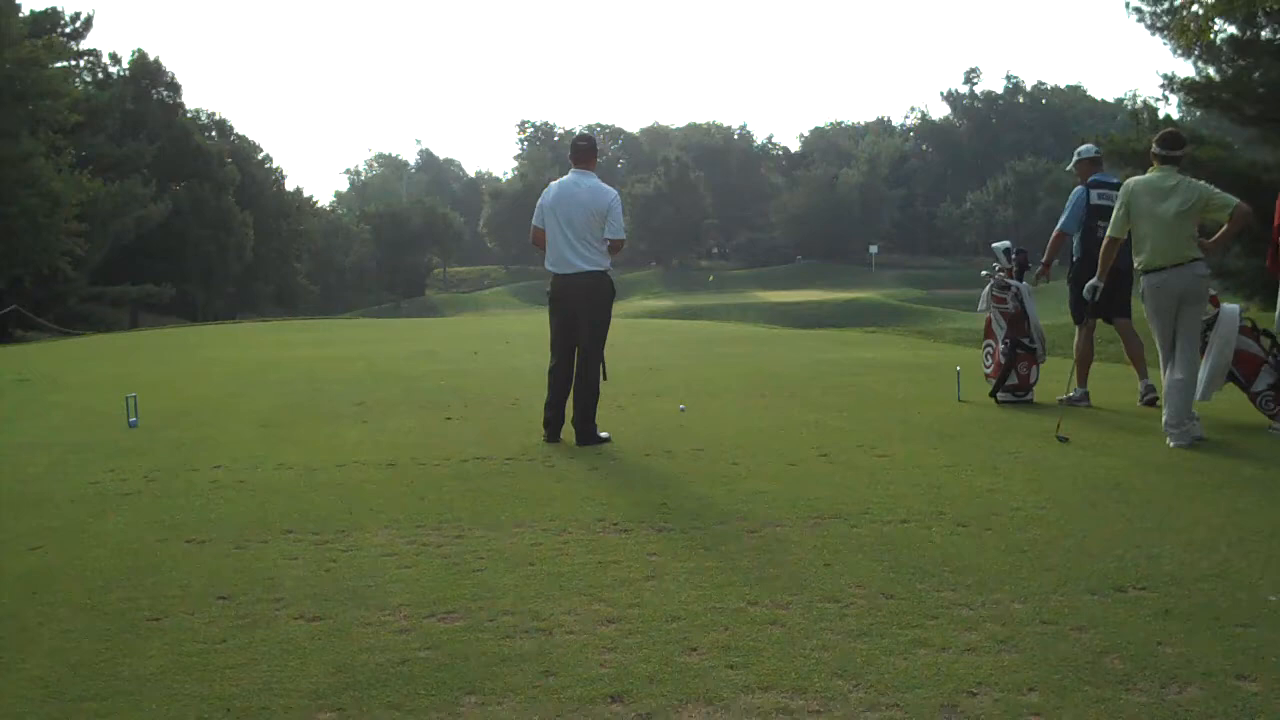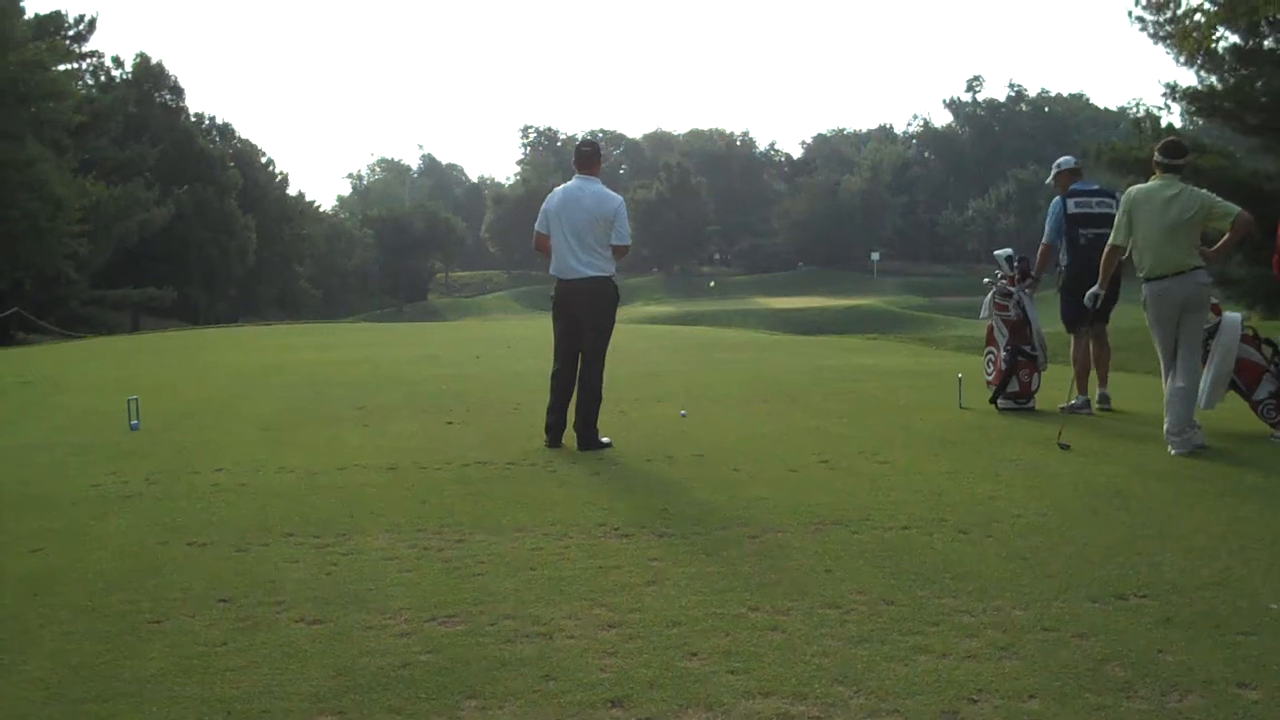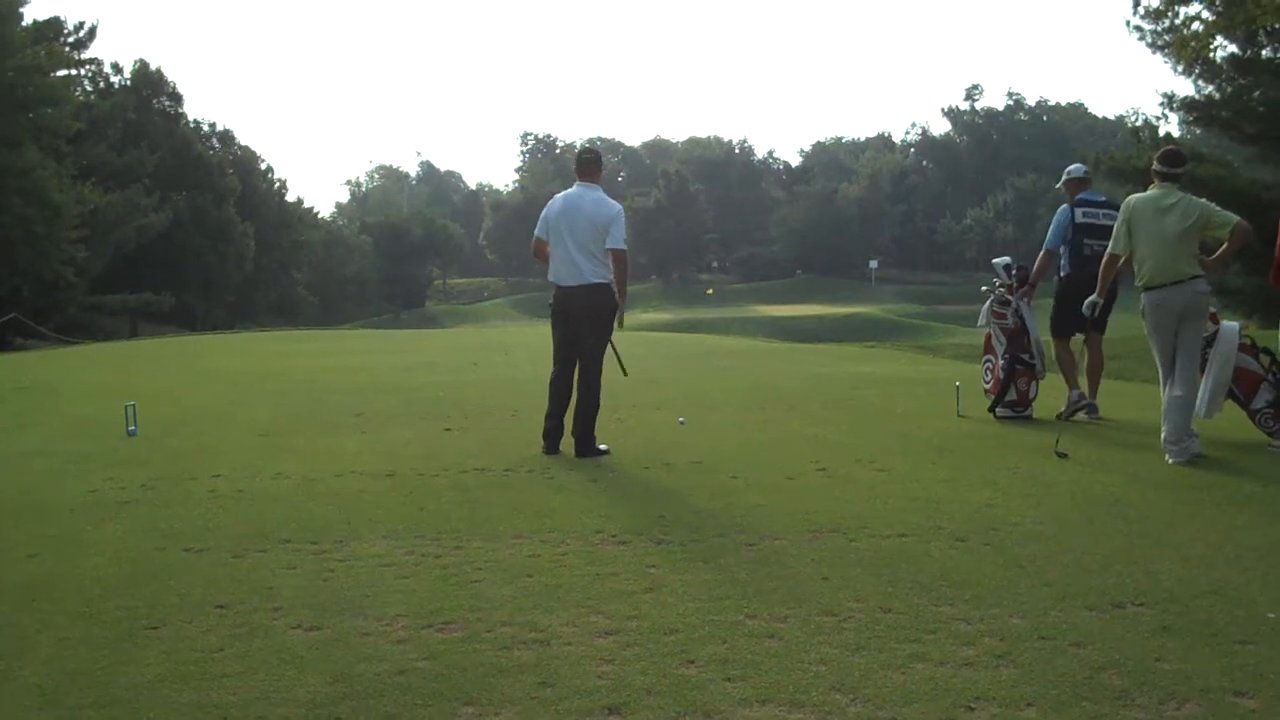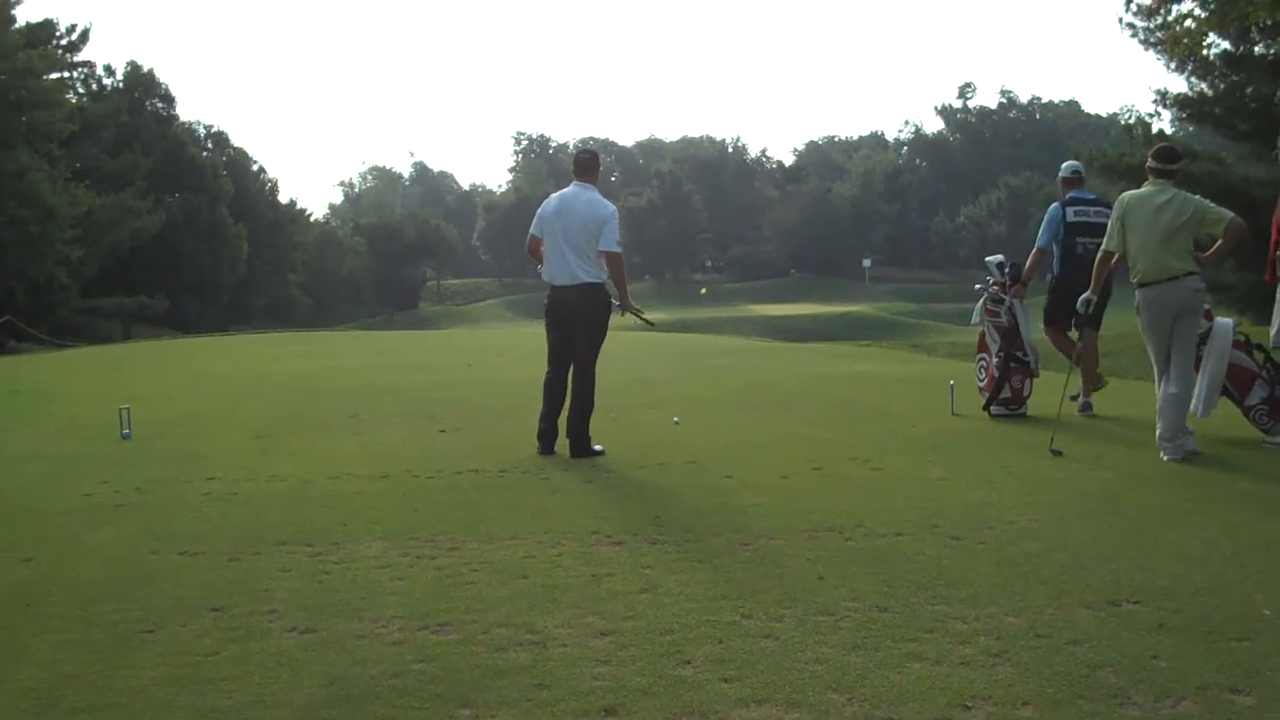
dt=0.5s
person 1, frame 1
left shoulder: (1131, 187)
right shoulder: (1195, 189)
left elbow: (1113, 239)
right elbow: (1243, 212)
left wrist: (1099, 279)
right wrist: (1213, 244)
left hip: (1155, 279)
right hip: (1192, 273)
left knee: (1169, 355)
right knee: (1187, 352)
left ankle: (1183, 420)
right ankle: (1178, 424)
person 1, frame 2
left shoulder: (1134, 195)
right shoulder: (1197, 198)
left elbow: (1115, 247)
right elbow: (1245, 221)
left wrist: (1100, 286)
right wrist: (1215, 253)
left hip: (1157, 288)
right hip: (1194, 282)
left knee: (1170, 363)
right knee: (1188, 361)
left ankle: (1183, 429)
right ankle: (1179, 432)
person 1, frame 3
left shoulder: (1133, 204)
right shoulder: (1196, 207)
left elbow: (1114, 255)
right elbow: (1243, 230)
left wrist: (1099, 295)
right wrist: (1214, 262)
left hip: (1156, 296)
right hip: (1193, 290)
left knee: (1169, 372)
right knee: (1186, 370)
left ankle: (1181, 437)
right ankle: (1177, 441)
person 1, frame 4
left shoulder: (1127, 201)
right shoulder: (1190, 203)
left elbow: (1108, 252)
right elbow: (1238, 227)
left wrist: (1093, 292)
right wrist: (1209, 258)
left hip: (1151, 293)
right hip: (1188, 287)
left knee: (1164, 369)
right knee: (1181, 367)
left ankle: (1175, 435)
right ankle: (1172, 439)
person 2, frame 1
left shoulder: (550, 191)
right shoulder: (608, 195)
left elbow: (536, 238)
right elbow: (617, 244)
left hip: (561, 282)
right hip: (594, 283)
left knee: (560, 356)
right knee: (589, 358)
left ankle: (552, 427)
right ankle: (585, 430)
person 2, frame 2
left shoulder: (555, 197)
right shoulder: (613, 201)
left elbow: (540, 243)
right elbow: (621, 249)
left hip: (565, 288)
right hip: (599, 289)
left knee: (563, 361)
right knee: (592, 363)
left ankle: (554, 433)
right ankle: (586, 435)
person 2, frame 3
left shoulder: (555, 203)
right shoulder: (611, 209)
left elbow: (538, 249)
right elbow: (618, 255)
right wrist: (622, 297)
left hip: (563, 295)
right hip: (597, 295)
left knee: (561, 367)
right knee: (590, 370)
left ankle: (552, 439)
right ankle: (584, 442)
person 2, frame 4
left shoulder: (551, 203)
right shoulder: (605, 209)
left elbow: (532, 247)
right elbow: (612, 257)
right wrist: (624, 297)
left hip: (557, 295)
right hip: (590, 296)
left knee: (556, 367)
right knee: (584, 369)
left ankle: (546, 439)
right ankle: (579, 442)
person 3, frame 1
left shoulder: (1083, 191)
left elbow: (1062, 232)
left wrist: (1045, 264)
left hip: (1089, 267)
right hip: (1121, 267)
left knee: (1084, 328)
right knee: (1125, 327)
left ankle: (1081, 391)
right ankle: (1146, 384)
person 3, frame 2
left shoulder: (1062, 202)
right shoulder: (1112, 198)
left elbow: (1048, 245)
left wrist: (1035, 278)
left hip: (1077, 275)
right hip: (1108, 275)
left knee: (1080, 335)
right knee: (1098, 332)
left ankle: (1082, 398)
right ankle: (1103, 392)
person 3, frame 3
left shoulder: (1069, 210)
right shoulder: (1116, 212)
left elbow: (1048, 252)
left wrist: (1031, 285)
left hip: (1074, 283)
right hip: (1105, 285)
left knee: (1060, 339)
right knee: (1094, 342)
left ankle: (1075, 392)
right ankle: (1092, 402)
person 3, frame 4
left shoulder: (1059, 208)
right shoulder: (1107, 209)
left elbow: (1040, 250)
left wrist: (1023, 283)
left hip: (1068, 280)
right hip: (1099, 282)
left knee: (1054, 329)
right knee: (1089, 337)
left ankle: (1091, 376)
right ankle: (1086, 399)
